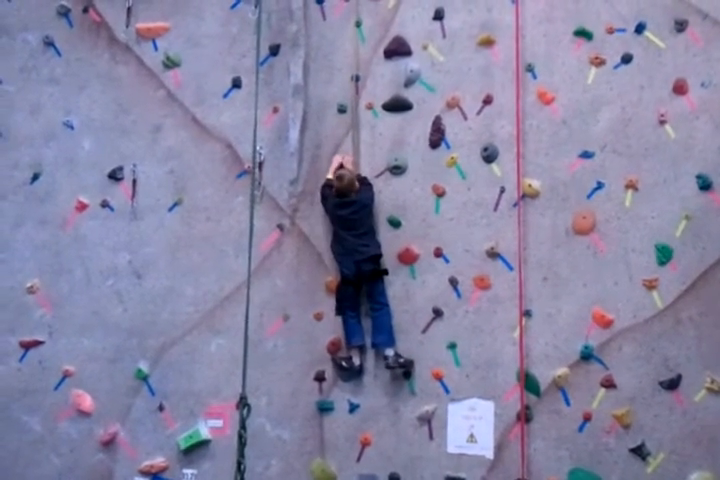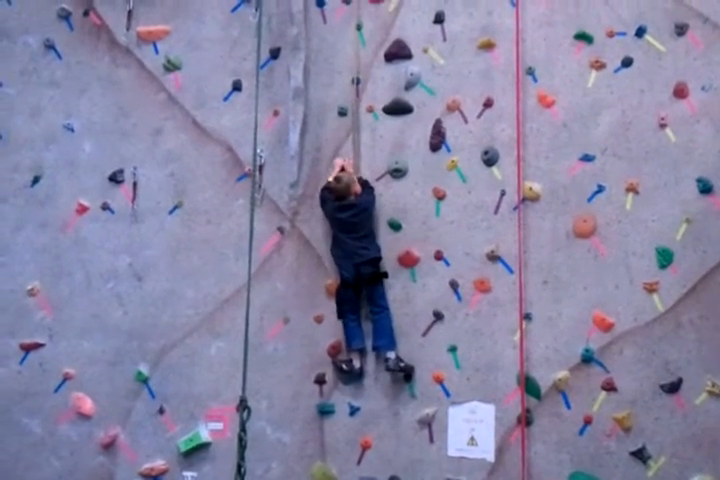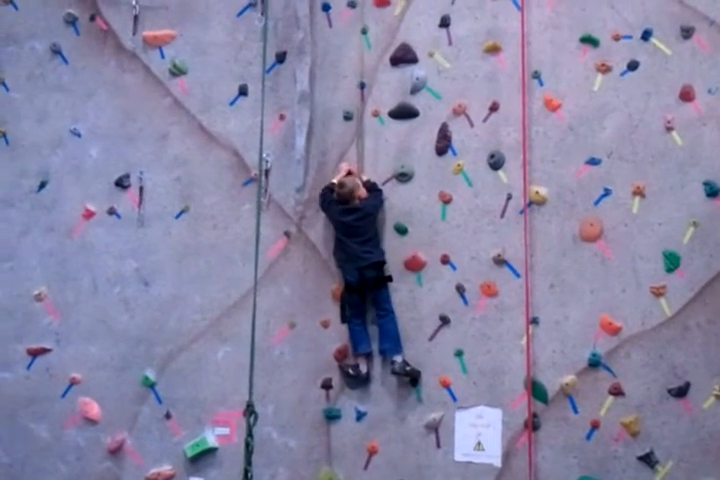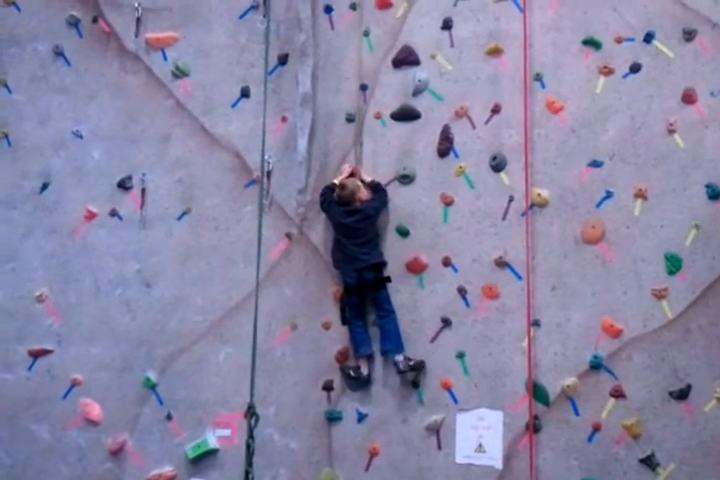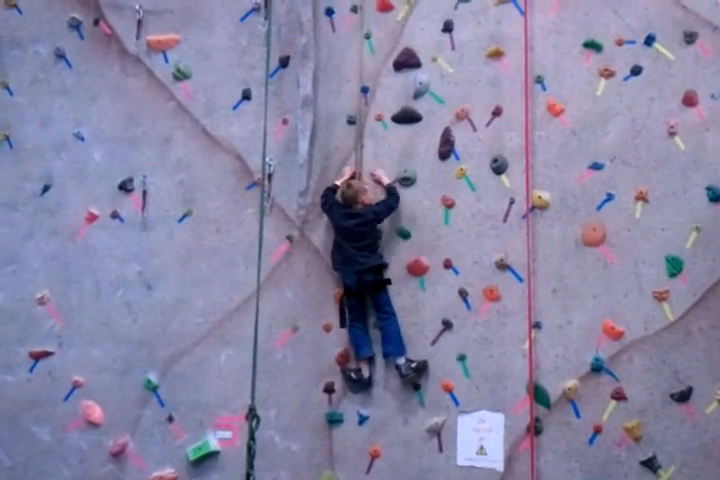
dt=0.3s
person 1, frame 1
left shoulder: (332, 205)
right shoulder: (365, 199)
left elbow: (325, 189)
right elbow: (366, 184)
left wrist: (334, 168)
right wrist: (351, 169)
left hip: (347, 265)
right hip: (369, 261)
left knee: (350, 311)
right knee: (379, 306)
left ankle: (355, 358)
right ankle: (389, 354)
person 1, frame 2
left shoulder: (331, 208)
right shoulder: (365, 203)
left elbow: (325, 192)
right elbow: (368, 188)
left wrist: (336, 171)
right wrist: (351, 172)
left hip: (347, 268)
right hip: (369, 264)
left knee: (350, 315)
right knee: (380, 309)
left ankle: (355, 361)
right ankle: (390, 357)
person 1, frame 3
left shoulder: (335, 211)
right shoulder: (369, 207)
left elbow: (325, 194)
right elbow: (376, 192)
left wrist: (341, 175)
right wrist: (359, 176)
left hip: (351, 272)
right hip: (373, 268)
left knee: (356, 318)
right knee: (385, 313)
left ankle: (362, 366)
right ankle: (397, 360)
person 1, frame 4
left shoulder: (335, 212)
right shoulder: (370, 210)
left elbow: (325, 194)
right elbow: (382, 193)
left wrist: (342, 176)
right wrist: (363, 176)
left hip: (349, 274)
right hip: (372, 270)
left knee: (356, 320)
right knee: (386, 313)
left ankle: (363, 367)
right ankle: (400, 360)
person 1, frame 5
left shoulder: (337, 214)
right shoulder: (372, 213)
left elbow: (326, 196)
right elbow: (393, 200)
left wrist: (344, 178)
right wrist: (383, 179)
left hip: (349, 276)
right hip: (372, 273)
left knee: (357, 322)
right knee: (386, 316)
left ankle: (364, 370)
right ankle: (402, 363)
